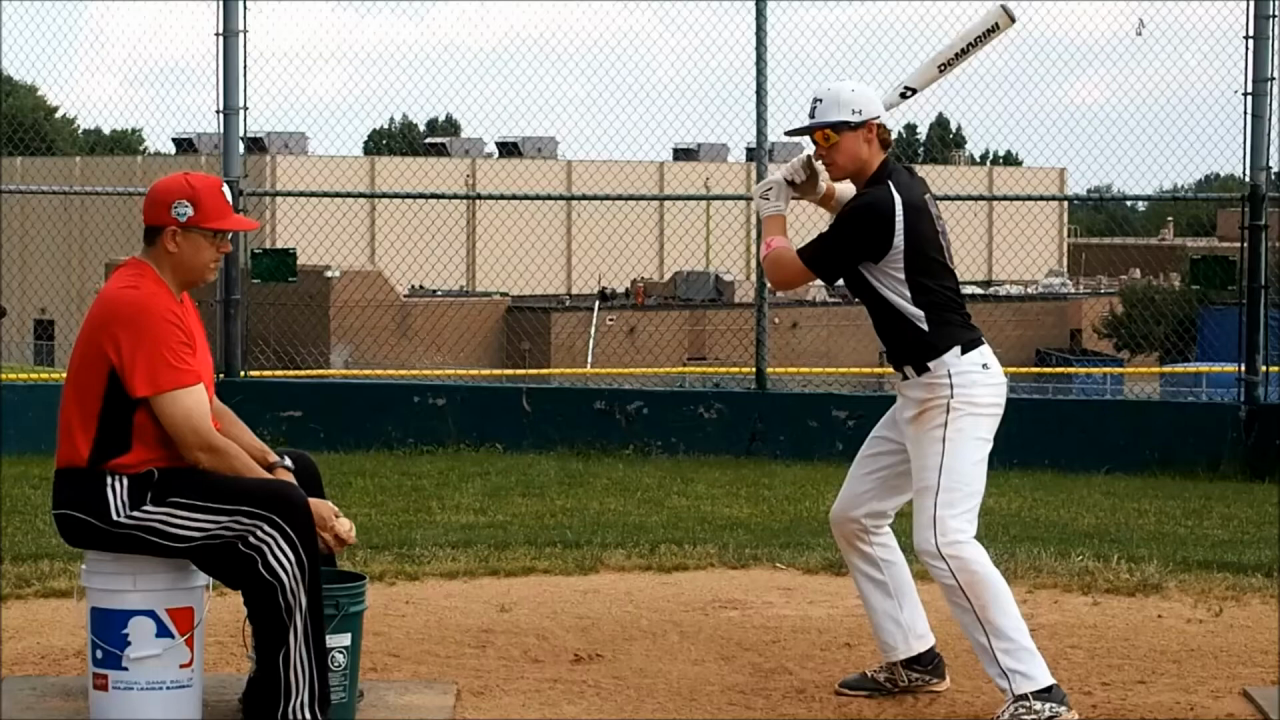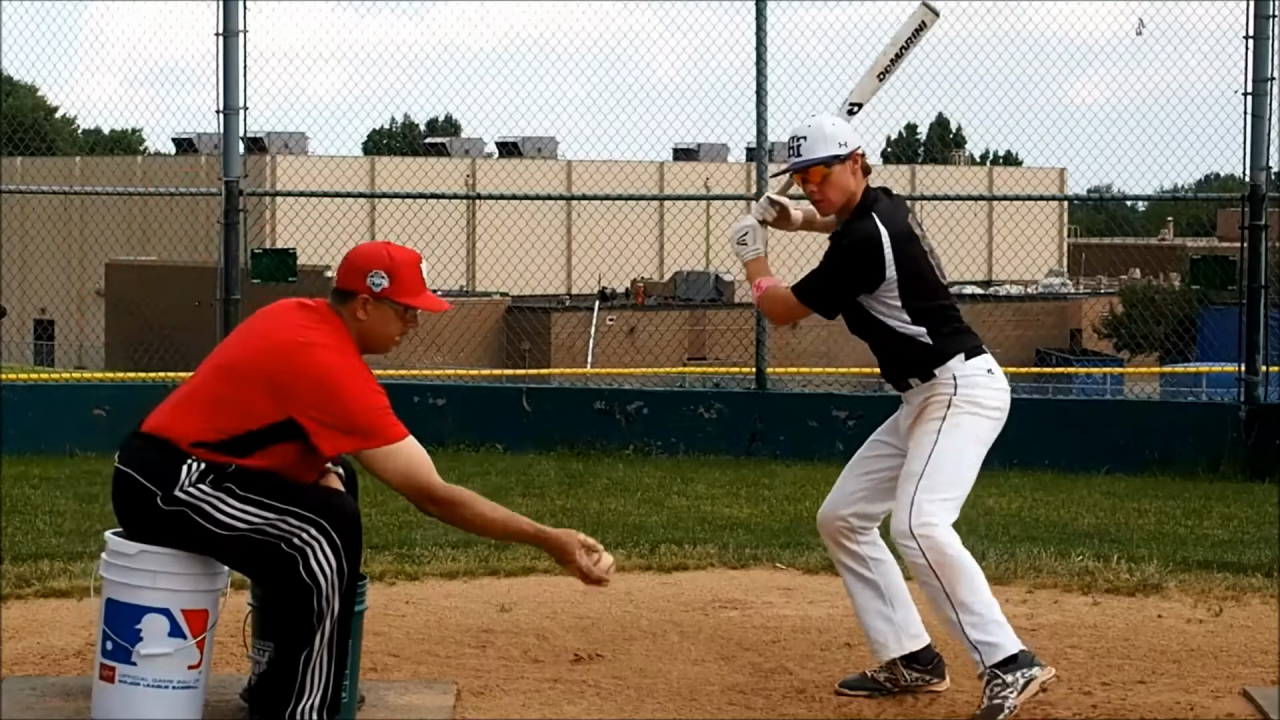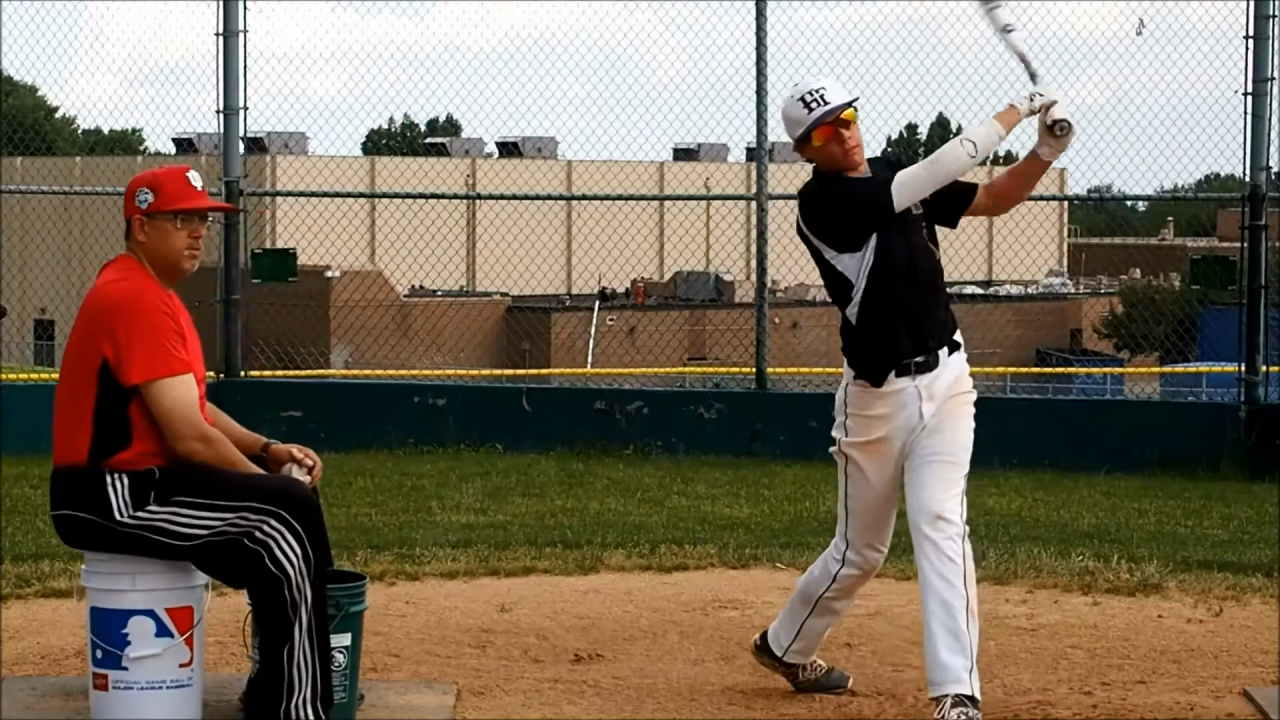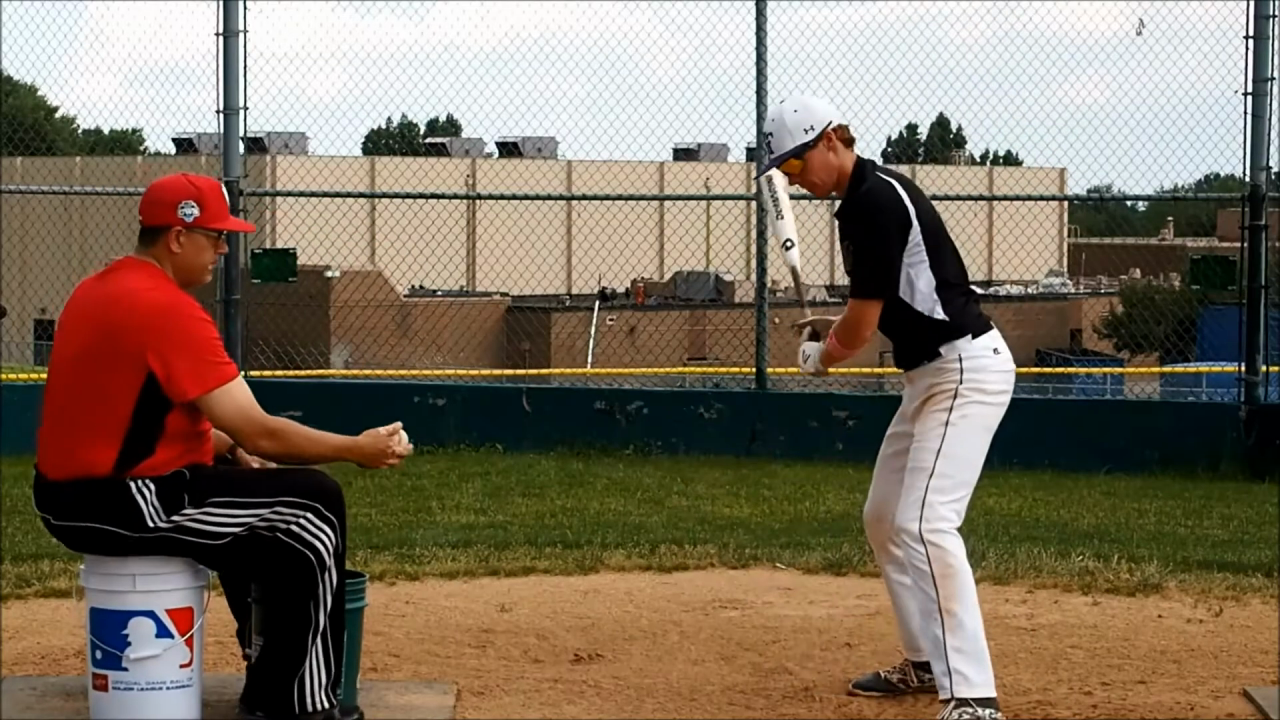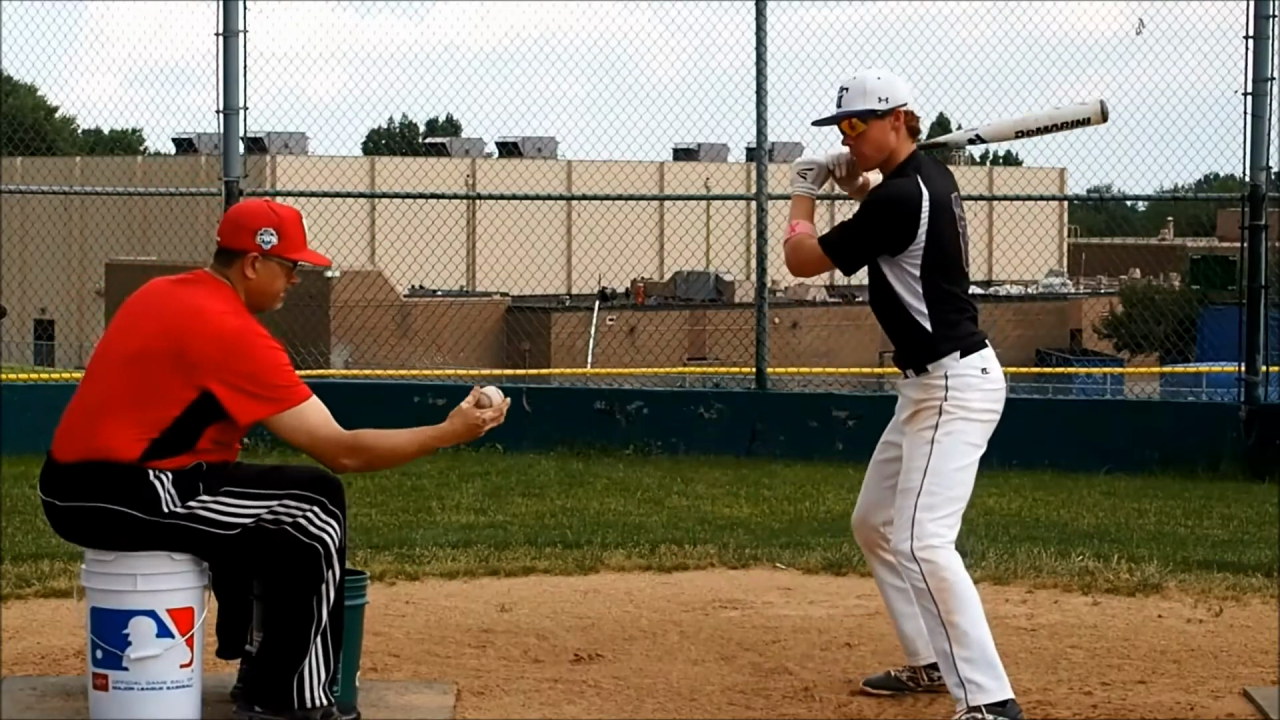
dt=1s
person 1, frame 1
left shoulder: (881, 206)
right shoulder: (895, 184)
left elbow: (783, 274)
right elbow: (852, 203)
left wrist: (770, 209)
right wrist: (812, 187)
left hip: (953, 383)
right hip: (924, 387)
left knee: (943, 538)
right knee: (854, 516)
right ankle: (914, 659)
person 1, frame 2
left shoulder: (864, 240)
right shoulder: (873, 209)
left elbow: (779, 311)
right elbow: (833, 219)
left wrist: (751, 252)
right wrist: (784, 214)
left hip: (962, 389)
right hip: (928, 397)
left knee: (918, 523)
right knee: (841, 518)
left ankle: (1008, 662)
right ankle: (911, 658)
person 1, frame 3
left shoulder: (892, 172)
right shoulder: (821, 201)
left elbow: (992, 197)
right elbow: (943, 167)
left wrist: (1044, 152)
right wrist: (1014, 113)
left hip: (945, 378)
right hip: (876, 396)
left knee: (939, 523)
right knee: (859, 550)
right ankle: (783, 645)
person 1, frame 4
left shoulder: (874, 199)
right shoulder: (867, 193)
left elbow: (861, 325)
left wrist: (819, 354)
right wrist: (836, 329)
left hip: (965, 369)
right hip: (931, 373)
left knee: (926, 524)
right knee: (884, 519)
right ankle: (926, 660)
person 1, frame 5
left shoulder: (906, 196)
right shoulder: (925, 177)
left elbow: (801, 259)
left wrist: (802, 192)
right wrist: (854, 181)
left hip: (953, 385)
right hip: (928, 383)
left knee: (922, 539)
right knee: (874, 522)
right ankle: (929, 661)
person 2, frame 1
left shoulder: (166, 294)
right shoulder: (145, 306)
left elbow: (206, 407)
right elbow: (202, 447)
left wrist: (274, 464)
right wrist: (301, 507)
left hip: (142, 477)
right hip: (105, 499)
left knee: (299, 473)
right knee: (281, 518)
person 2, frame 2
left shoulder: (298, 315)
right shoulder: (334, 368)
right elbow: (430, 496)
left wrist: (320, 469)
right wrist: (547, 540)
left hip: (176, 471)
right hip: (165, 487)
left knee: (328, 490)
right knee: (330, 527)
person 2, frame 3
left shoulder: (151, 292)
right shoulder: (136, 300)
left elbow: (192, 406)
right elbow: (191, 439)
left wrist: (267, 449)
right wrist: (268, 481)
left hip: (134, 481)
right hip: (106, 497)
left knee: (293, 495)
right knee: (288, 514)
person 2, frame 4
left shoulder: (100, 288)
right shoulder: (170, 310)
right elbow: (260, 433)
left wrist: (231, 454)
right wrist: (356, 448)
left hip: (75, 492)
right hip: (118, 503)
left knee: (259, 495)
right knee: (315, 501)
person 2, frame 5
left shoulder: (160, 292)
right shoulder: (235, 334)
right elbow: (342, 451)
right wrist: (448, 433)
left hip: (75, 486)
right hip: (120, 497)
left knee: (264, 505)
right knee: (313, 511)
left ankle: (263, 675)
